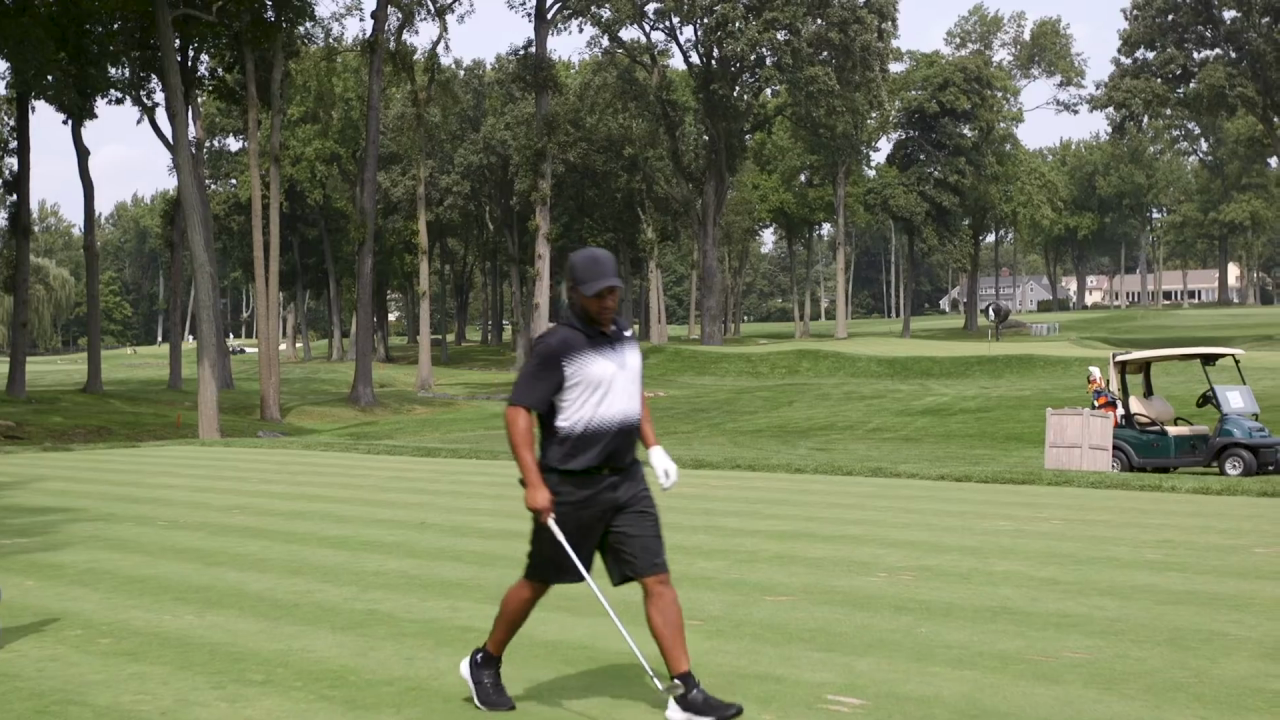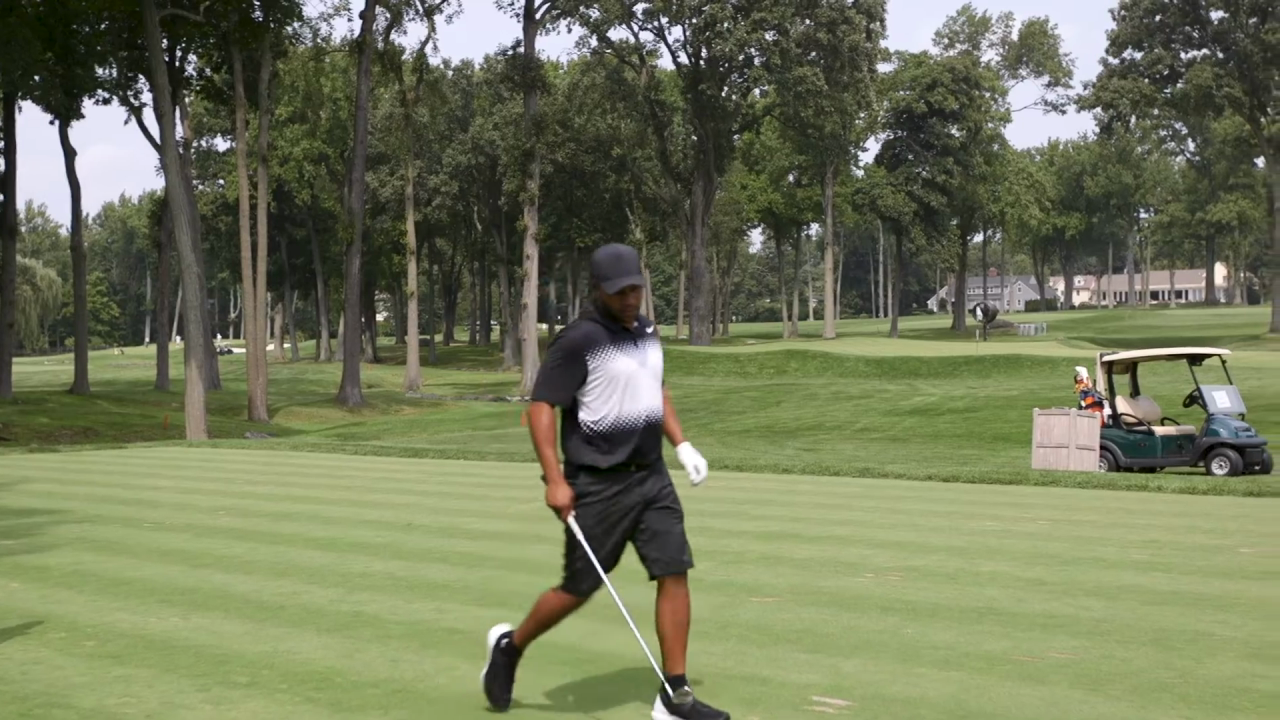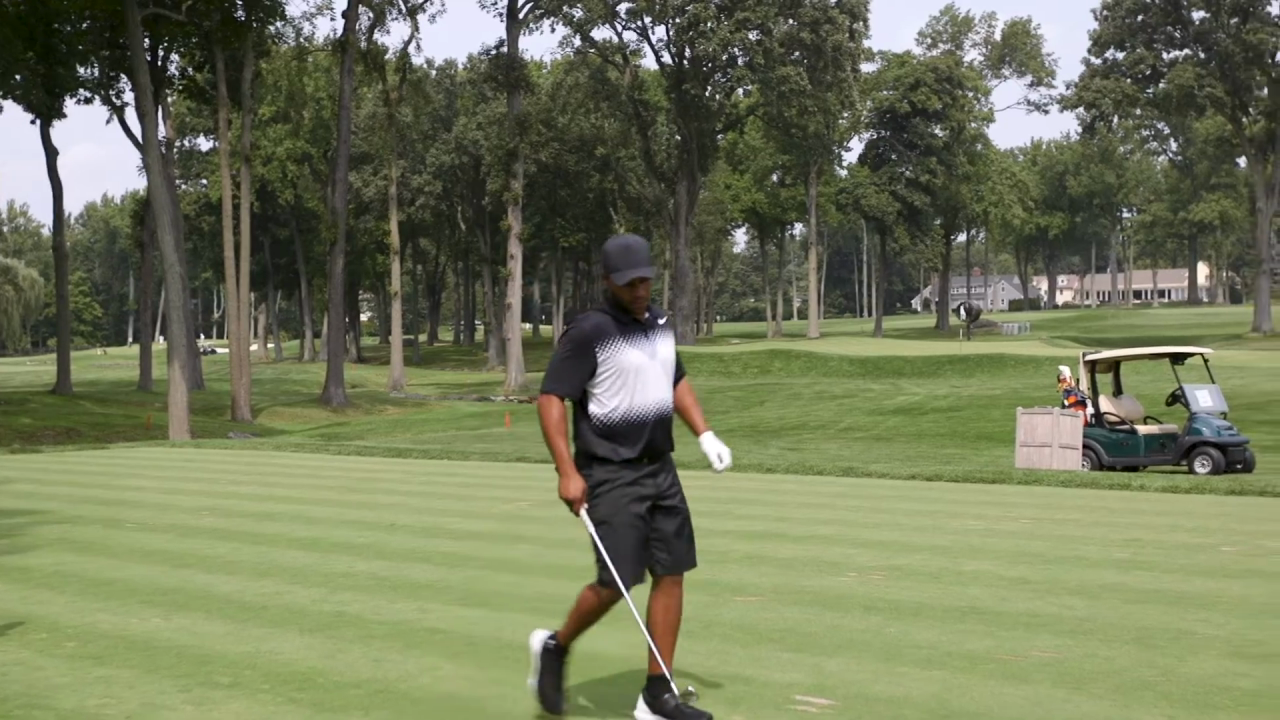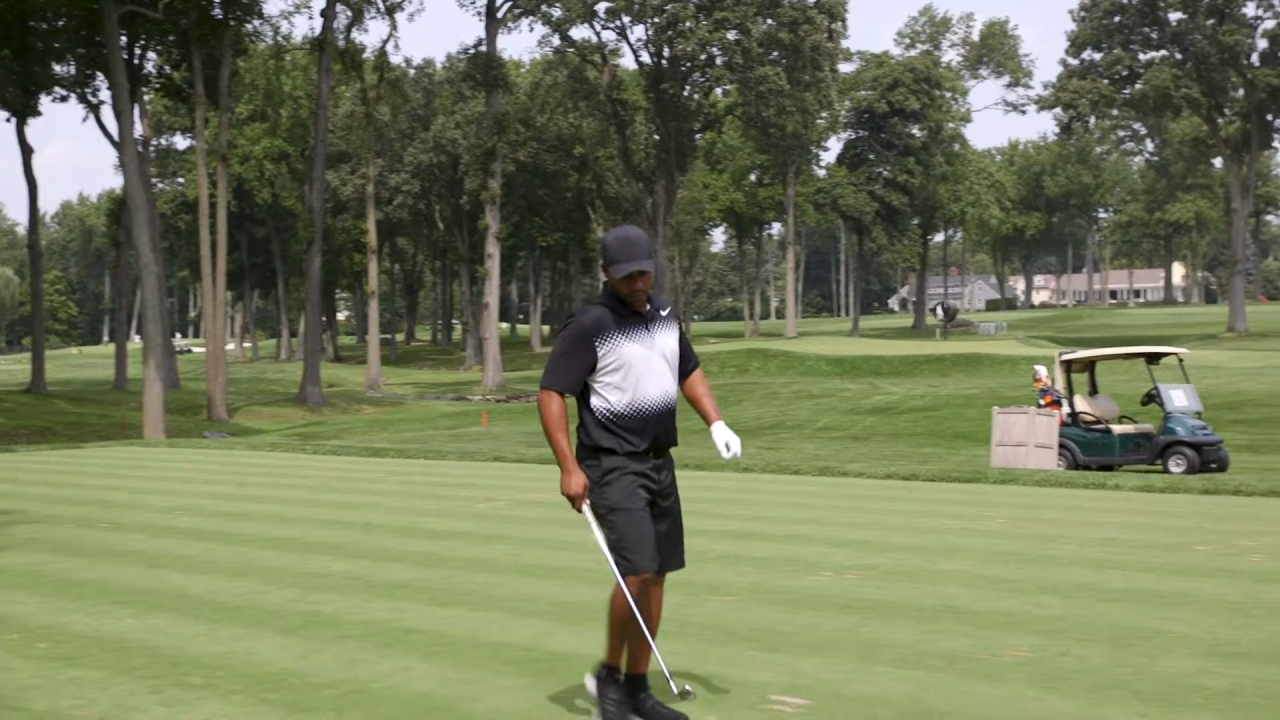
dt=0.2s
person 1, frame 1
left shoulder: (625, 334)
right shoulder: (555, 345)
right elbow: (518, 411)
left wrist: (654, 447)
right wrist: (534, 483)
left hip: (625, 480)
right hip: (572, 485)
left knee: (656, 578)
right knee: (538, 581)
right ankle: (484, 663)
person 1, frame 2
left shoulder: (647, 331)
right shoulder: (579, 339)
right elbow: (541, 406)
left wrist: (681, 444)
right wrist: (555, 479)
left hip: (651, 477)
right hip: (597, 483)
left knee: (675, 576)
right knee: (579, 589)
right ankle: (509, 646)
person 1, frame 3
left shoulder: (661, 322)
right shoulder: (589, 330)
left elbow: (677, 383)
right elbow: (550, 398)
left wrist: (705, 434)
right wrist: (567, 471)
left hip: (660, 469)
right hip: (610, 474)
left knee: (670, 575)
right knee: (615, 583)
right ankle: (556, 646)
person 1, frame 4
left shoulder: (665, 314)
right shoulder: (589, 324)
left elbow: (689, 373)
right elbow: (550, 394)
left wrist: (716, 423)
right wrist: (569, 467)
left hip: (659, 462)
right hip: (612, 466)
left knee: (655, 576)
right knee: (637, 572)
right ankle: (609, 674)
